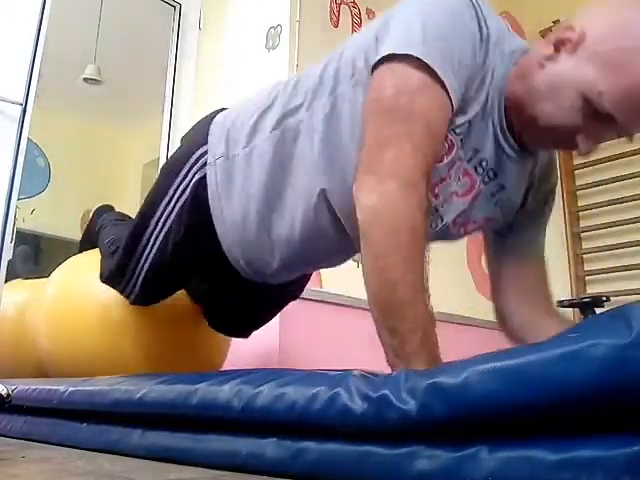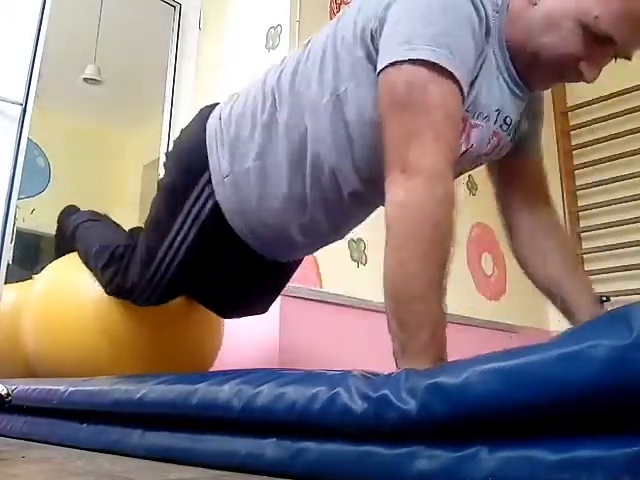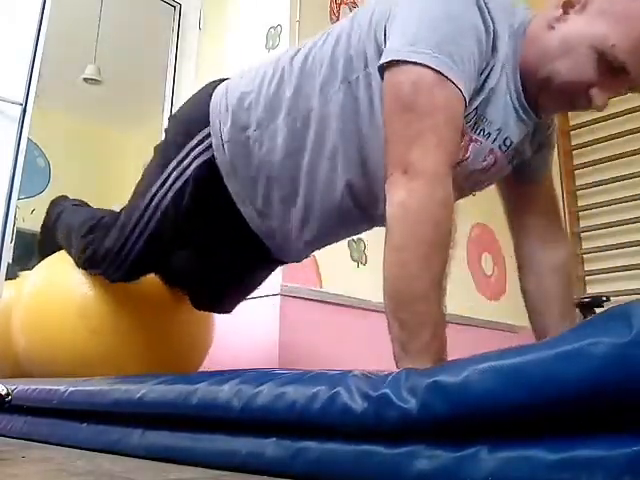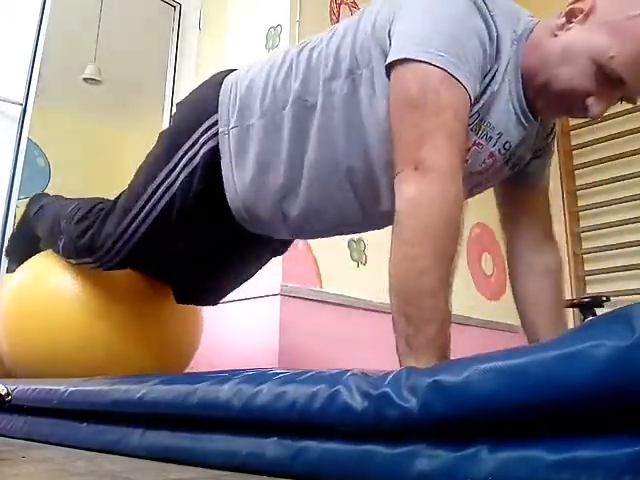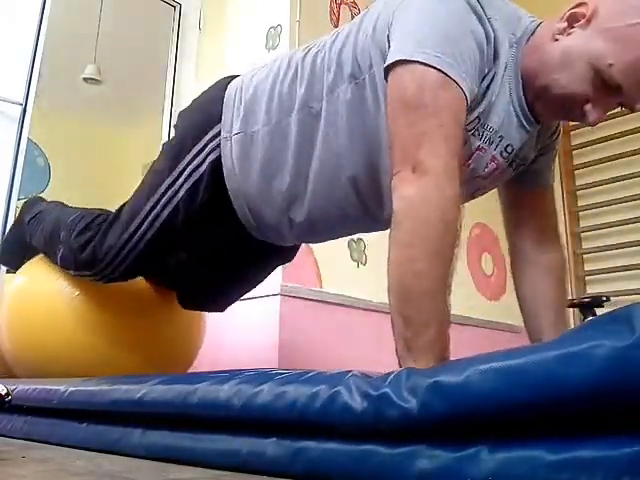
dt=0.2s
person 1, frame 1
left shoulder: (534, 177)
left elbow: (527, 311)
right elbow: (384, 190)
right hip: (227, 174)
left knee: (228, 320)
right knee: (137, 287)
right ankle: (108, 228)
person 1, frame 2
left shoulder: (525, 95)
left elbow: (532, 215)
right elbow: (415, 183)
right wrist: (423, 379)
right hip: (227, 167)
left knee: (226, 301)
right knee: (140, 284)
right ankle: (81, 228)
person 1, frame 3
left shoulder: (535, 117)
left elbow: (543, 239)
right elbow: (417, 184)
right wrist: (422, 379)
right hip: (229, 144)
left knee: (203, 294)
right knee: (116, 258)
right ankle: (66, 220)
person 1, frame 4
left shoulder: (536, 123)
left elbow: (534, 248)
right elbow: (426, 183)
right wrist: (423, 378)
right hip: (231, 137)
left knee: (184, 288)
right knee: (109, 245)
person 1, frame 5
left shoulder: (539, 126)
left elbow: (538, 247)
right elbow: (423, 182)
right wrist: (423, 378)
right hip: (235, 144)
left knee: (190, 293)
right knee: (107, 256)
